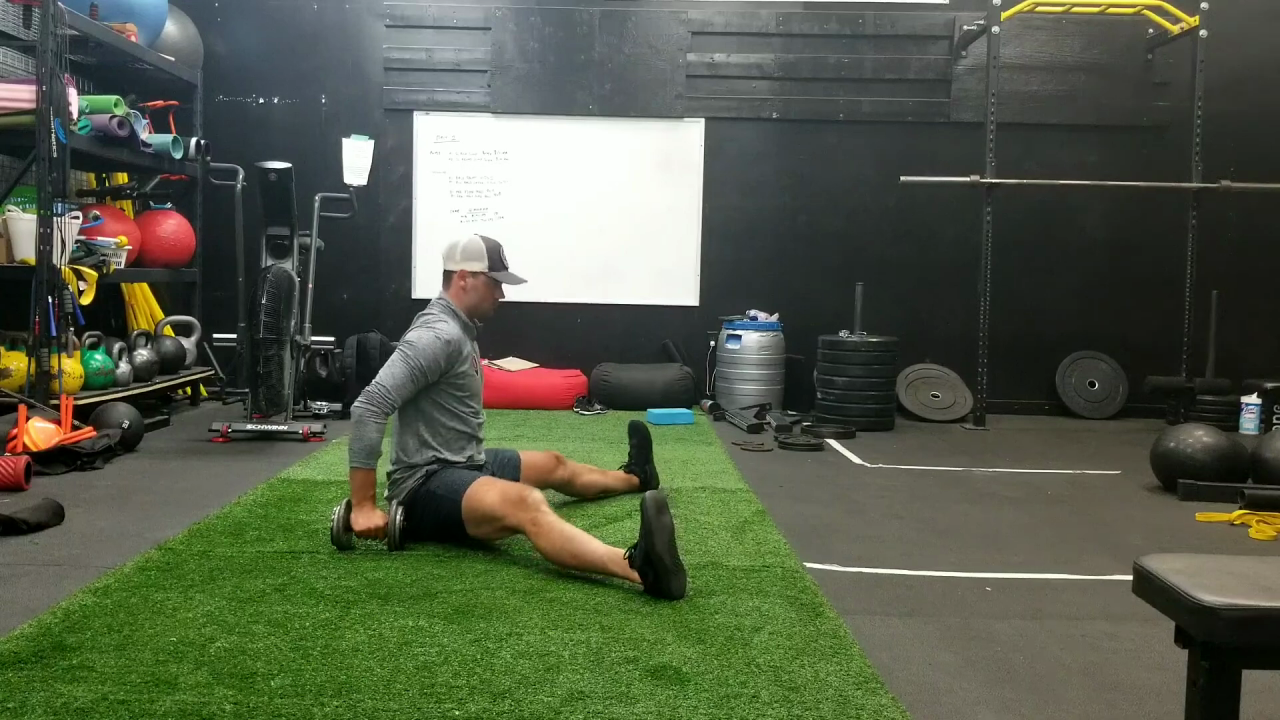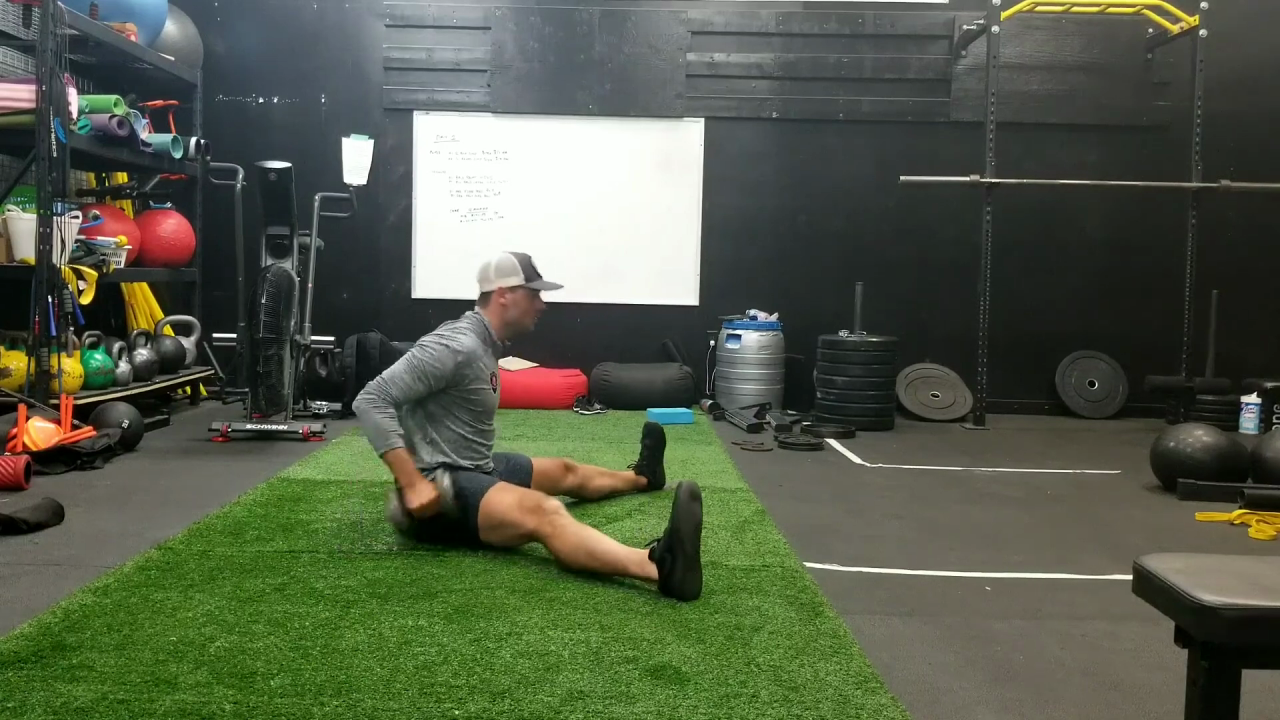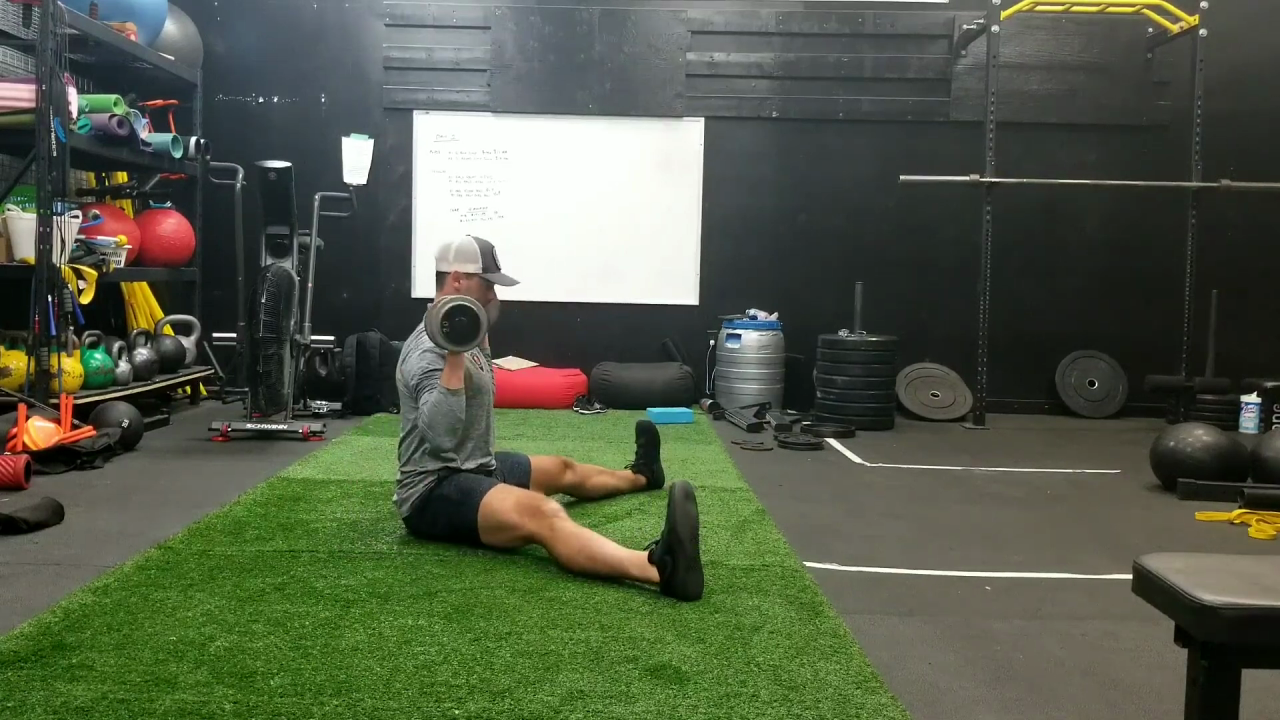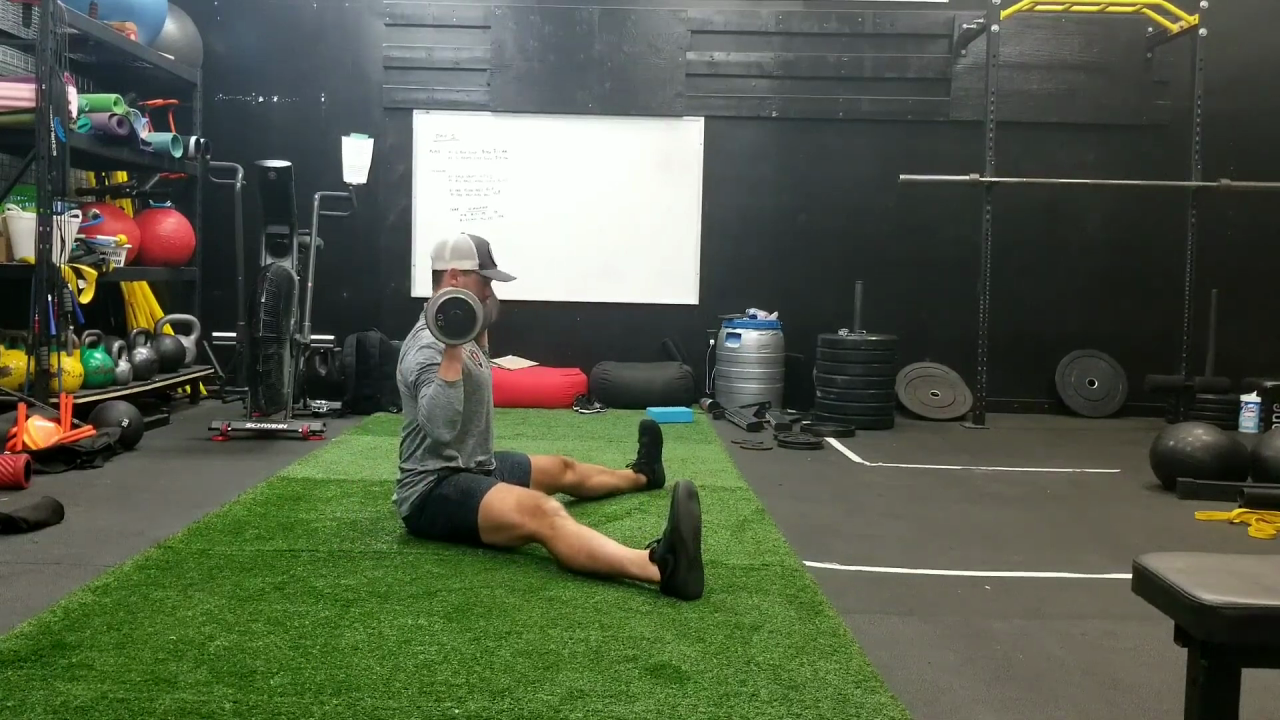
dt=0.7s
person 1, frame 1
left shoulder: (458, 329)
right shoulder: (437, 336)
right elbow: (368, 407)
right wrist: (363, 506)
right hip: (427, 485)
left knee: (554, 465)
right knee: (526, 505)
left ankle: (634, 477)
right ankle: (639, 568)
person 1, frame 2
left shoulder: (483, 345)
right shoulder: (454, 347)
right elbow: (370, 401)
right wrist: (412, 483)
left hip: (461, 476)
right hip: (438, 498)
left knee: (563, 471)
right knee: (543, 514)
left ankle: (640, 477)
right ankle: (661, 567)
person 1, frame 3
right shoulder: (430, 348)
left elbow: (481, 395)
right elbow: (442, 434)
left wrist: (479, 341)
right wrist: (455, 354)
right hip: (433, 491)
left knee: (562, 469)
right knee: (541, 515)
left ankle: (641, 475)
right ankle: (661, 568)
person 1, frame 4
right shoulder: (429, 345)
right elbow: (441, 427)
left wrist: (478, 335)
right wrist: (452, 349)
right hip: (432, 491)
left knee: (562, 469)
right knee: (541, 514)
left ankle: (641, 475)
right ankle: (661, 567)
